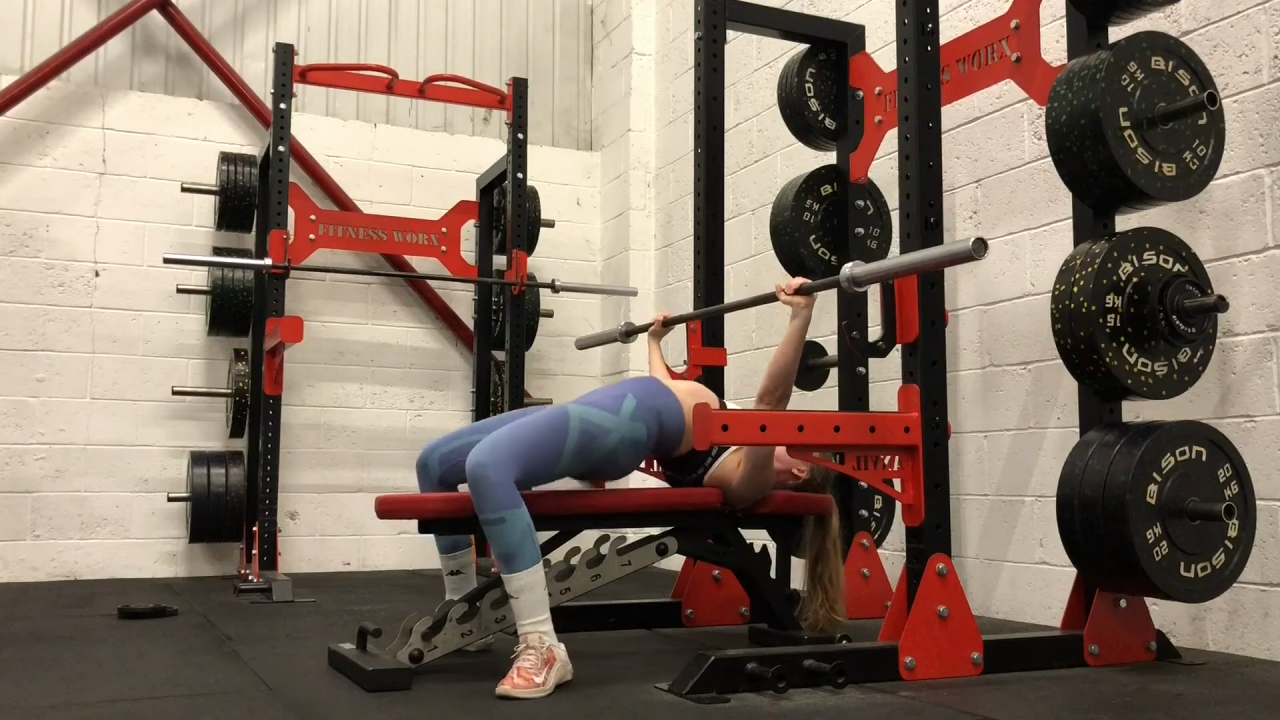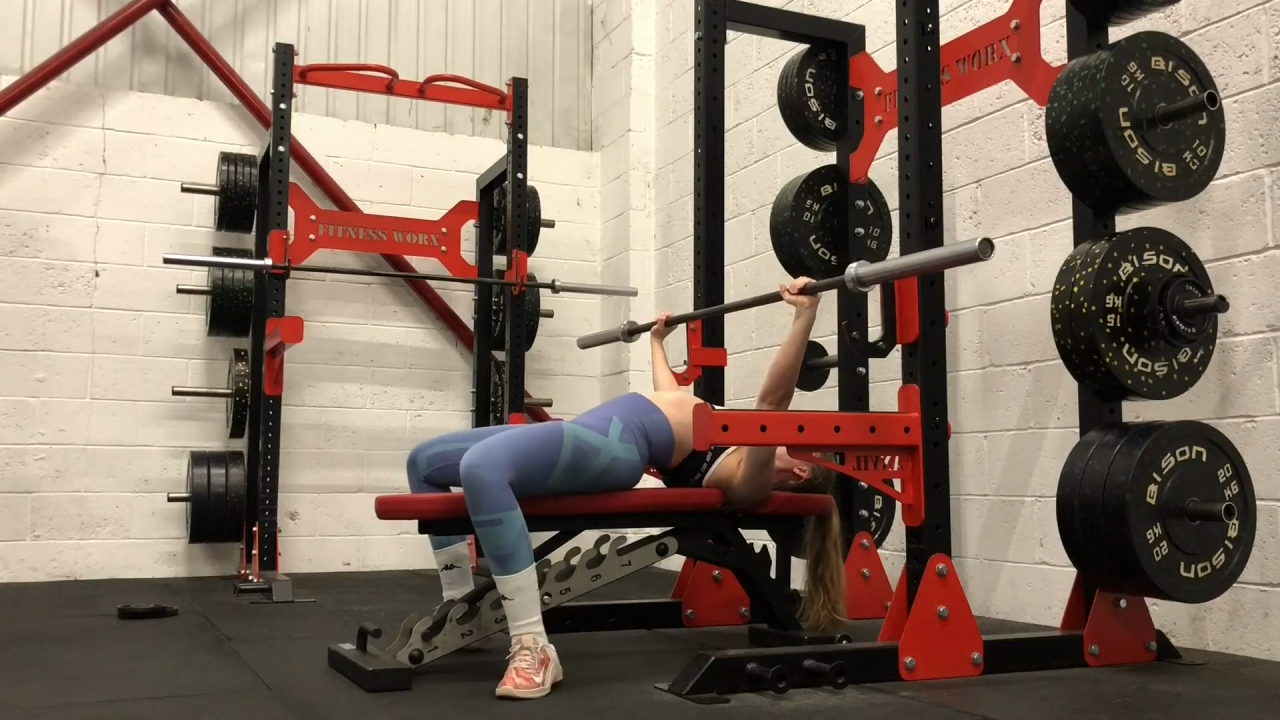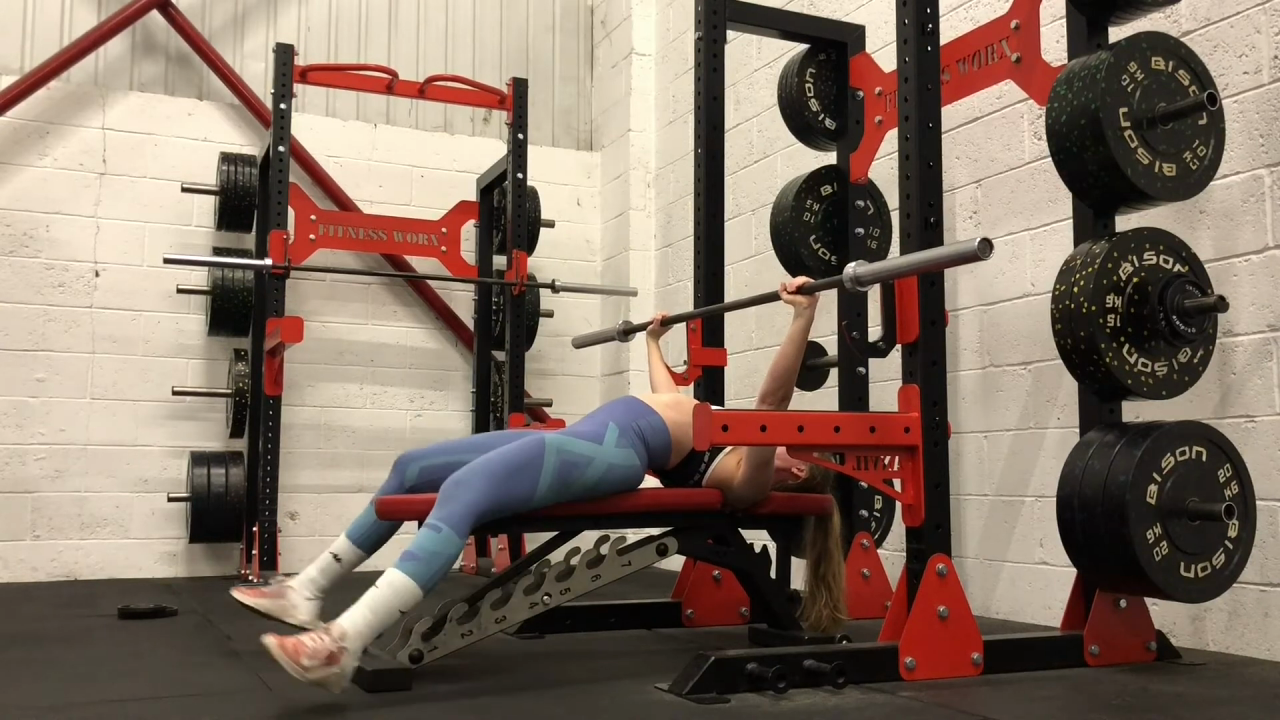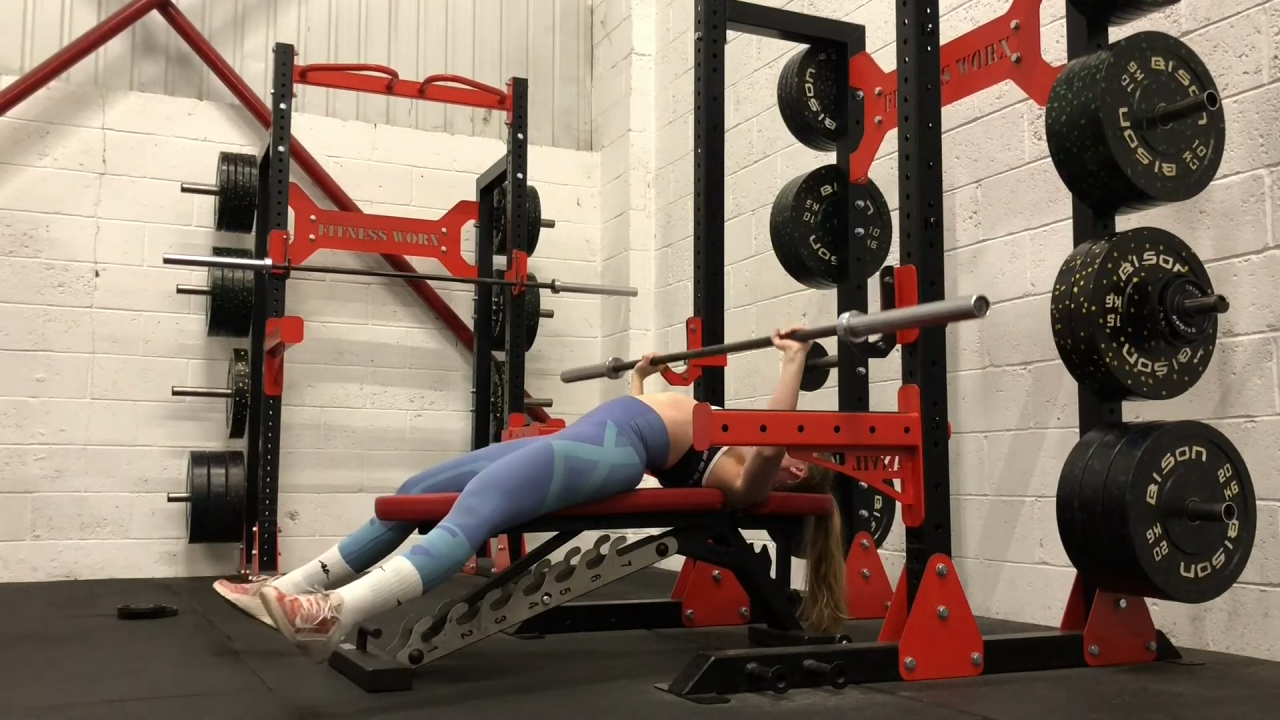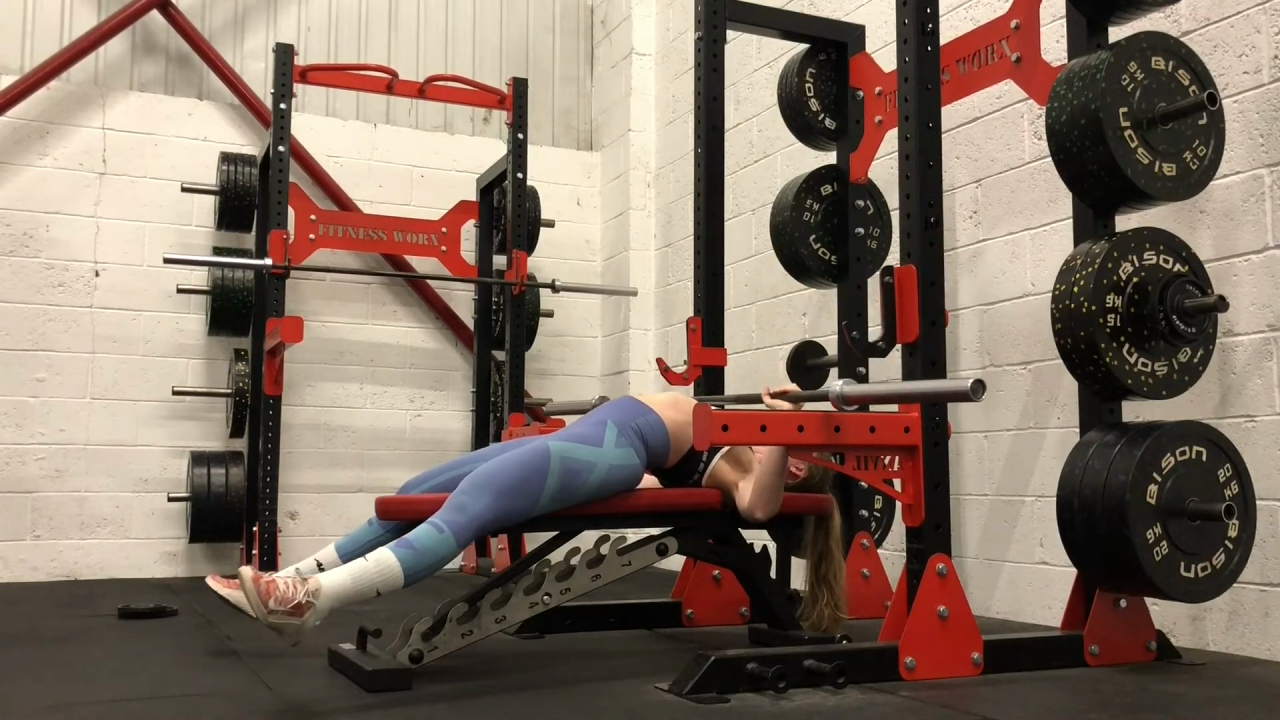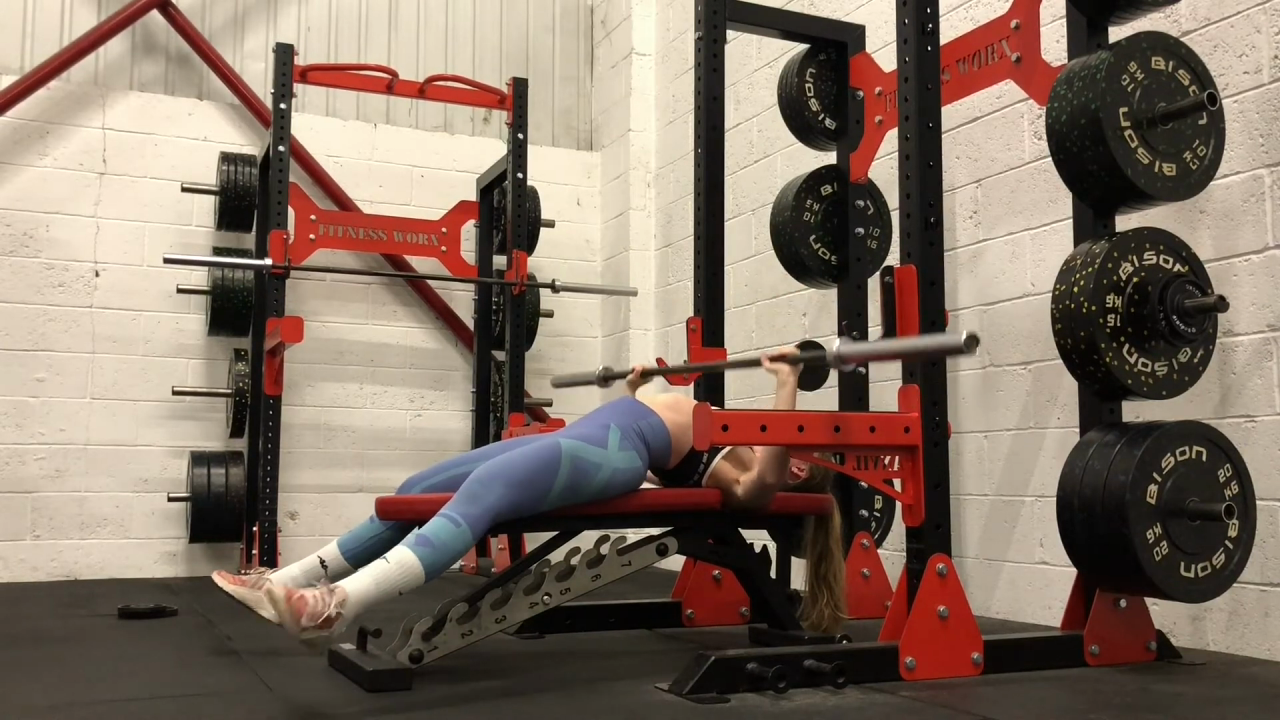
dt=0.7s
person 1, frame 1
left shoulder: (751, 479)
right shoulder: (724, 454)
left elbow: (771, 400)
right elbow: (666, 388)
left wrist: (800, 316)
right wrist: (654, 341)
left knee: (488, 467)
right knee: (435, 464)
left ankle: (542, 647)
person 1, frame 2
left shoulder: (751, 478)
right shoulder: (725, 452)
left elbow: (773, 399)
right elbow: (669, 398)
left wrist: (805, 316)
right wrist: (657, 341)
left knee: (482, 467)
right knee: (425, 461)
left ankle: (533, 647)
person 1, frame 3
left shoulder: (749, 482)
right shoulder: (718, 446)
left elbow: (772, 401)
right elbow: (665, 397)
left wrist: (802, 318)
right wrist: (652, 340)
left knee: (459, 496)
right knee: (413, 467)
left ankle: (342, 642)
right ankle: (306, 592)
person 1, frame 4
left shoulder: (746, 485)
right shoulder: (717, 454)
left elbow: (768, 446)
left wrist: (795, 362)
right wrist: (640, 379)
left knee: (472, 513)
right knee: (415, 493)
left ankle: (332, 615)
right ankle: (291, 587)
person 1, frame 5
left shoulder: (744, 480)
right shoulder: (717, 462)
left elbow: (758, 507)
left wrist: (787, 420)
left knee: (460, 512)
right knee: (413, 496)
left ankle: (309, 599)
right ankle: (290, 582)
person 1, frame 6
left shoulder: (744, 490)
right shoulder: (715, 461)
left elbow: (770, 466)
left wrist: (788, 382)
right wrist: (632, 387)
left knee: (470, 503)
right knee: (416, 491)
left ankle: (335, 606)
right ankle: (285, 585)
